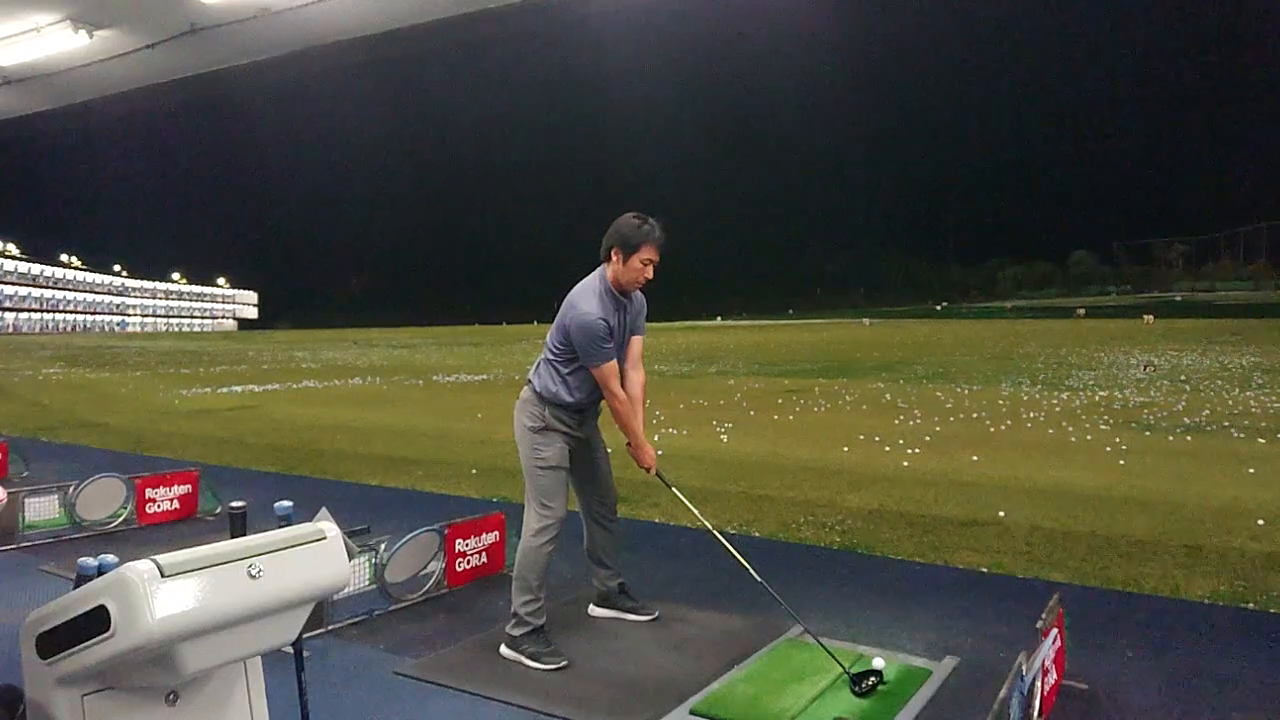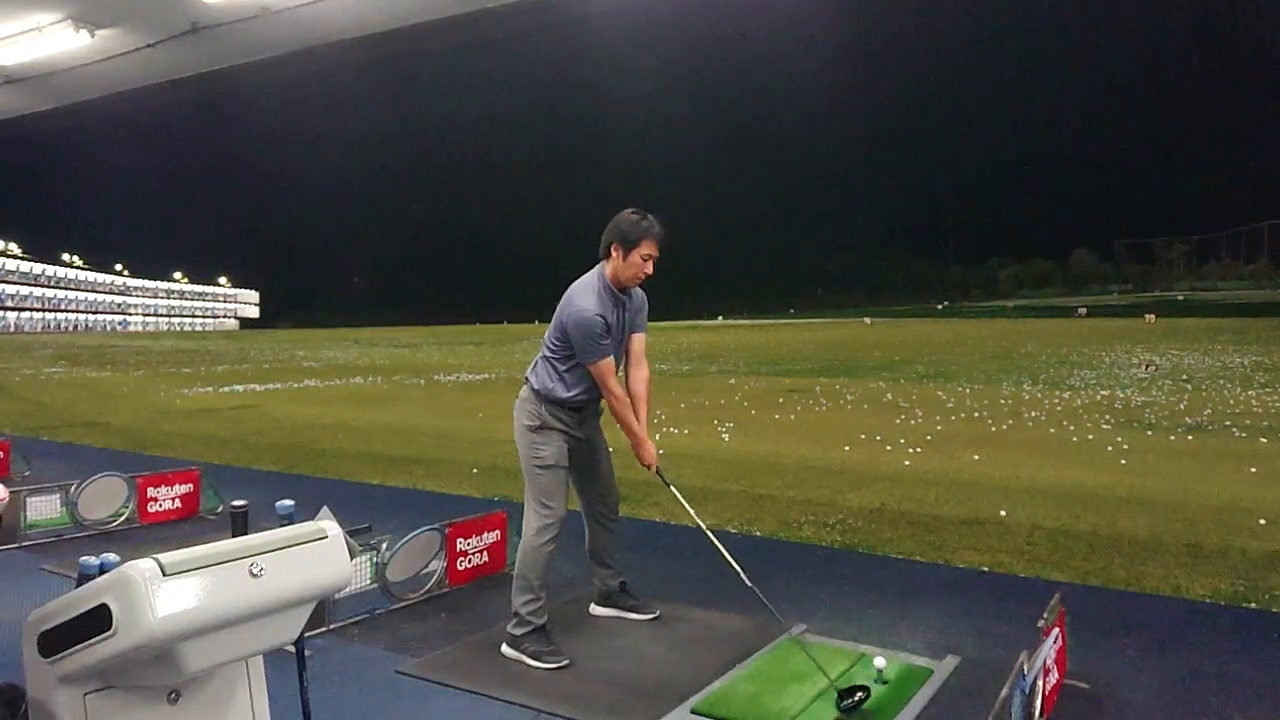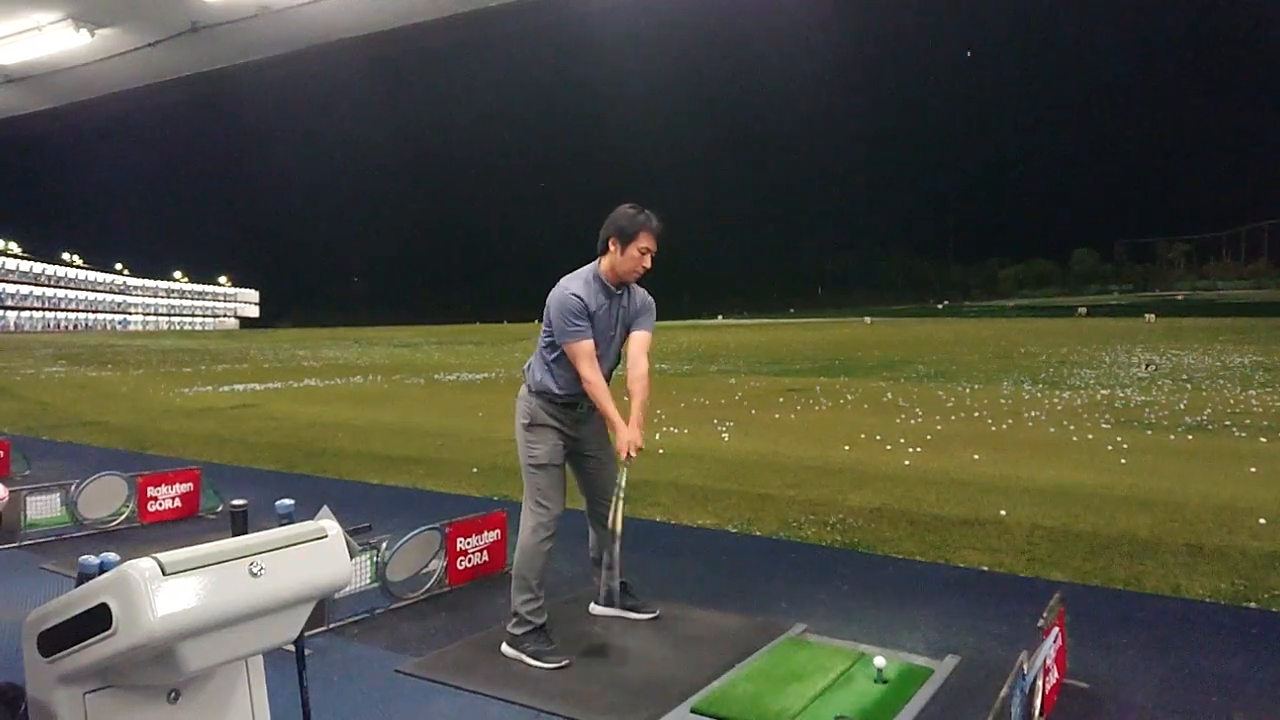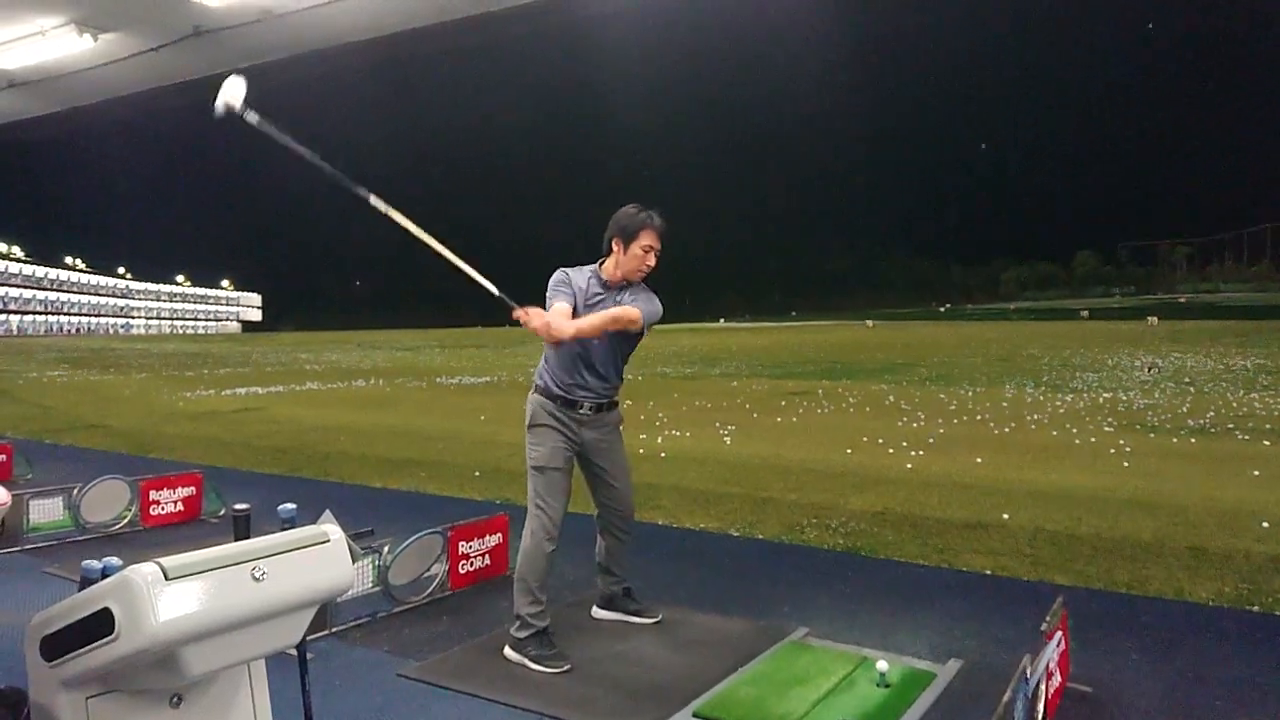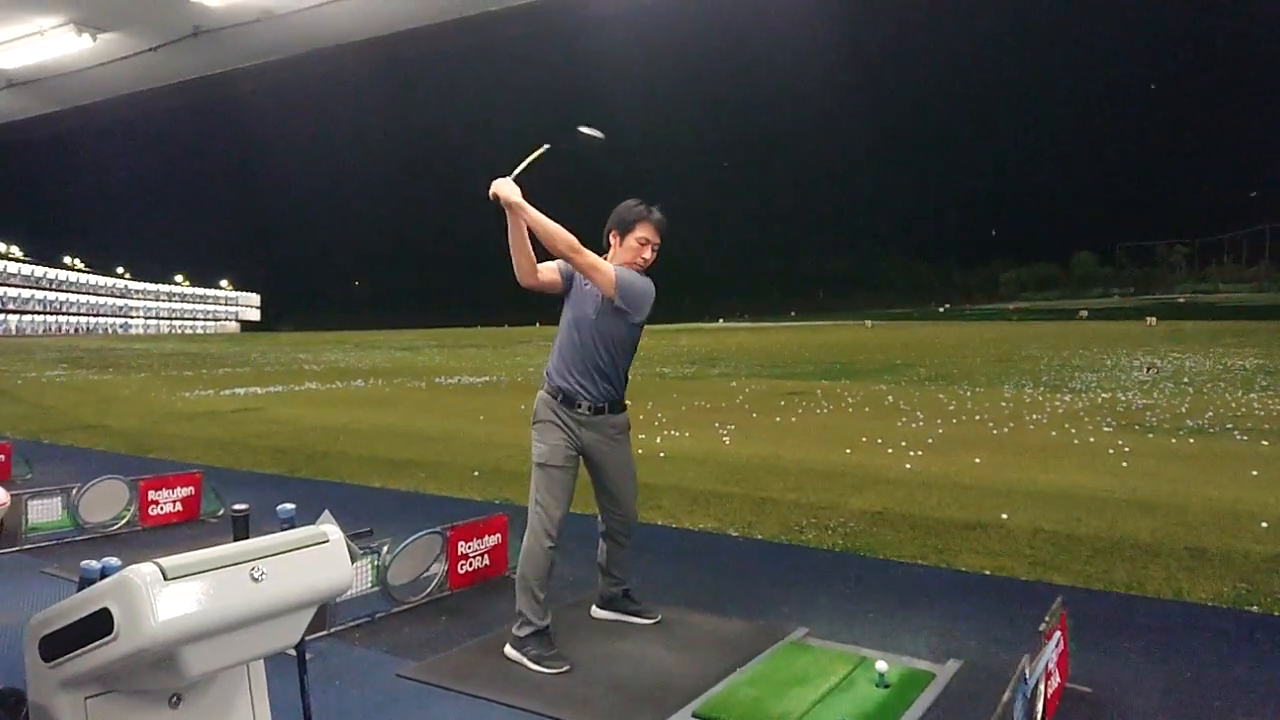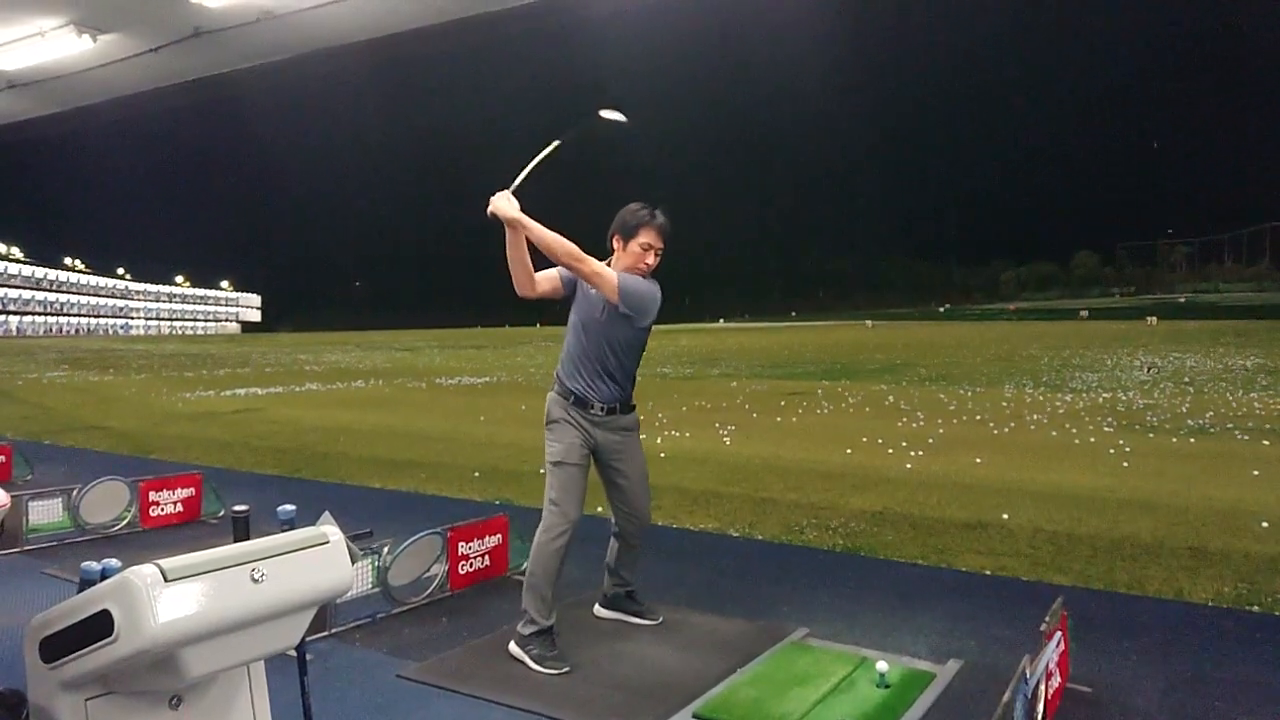
dt=0.7s
person 1, frame 1
left shoulder: (635, 301)
right shoulder: (587, 312)
left elbow: (633, 372)
right elbow: (613, 390)
left wrist: (640, 435)
right wrist: (639, 446)
left hip: (582, 415)
right hip: (546, 416)
left knee: (602, 505)
right knee: (546, 517)
left ankle: (608, 593)
right ankle: (522, 631)
person 1, frame 2
left shoulder: (636, 299)
right shoulder: (585, 309)
left elbow: (637, 367)
right elbow: (610, 386)
left wrist: (644, 431)
right wrist: (639, 441)
left hip: (584, 414)
right hip: (545, 414)
left knee: (604, 504)
right knee: (547, 518)
left ankle: (610, 593)
right ankle: (523, 631)
person 1, frame 3
left shoulder: (641, 303)
right shoulder: (570, 294)
left elbow: (637, 363)
right elbow: (587, 370)
left wrist: (636, 425)
right wrist: (618, 427)
left hip: (587, 412)
right hip: (544, 410)
left knee: (608, 504)
right knee: (543, 516)
left ankle: (610, 594)
right ankle: (523, 630)
person 1, frame 4
left shoulder: (647, 304)
right shoulder: (567, 279)
left elbow: (612, 319)
right elbow: (559, 330)
left wrist: (562, 326)
right wrist: (551, 327)
left hip: (602, 417)
right hip: (553, 411)
left knee: (618, 511)
right knee: (545, 521)
left ankle: (612, 596)
right ankle: (526, 633)
person 1, frame 5
left shoulder: (641, 290)
right shoulder: (577, 273)
left elbow: (574, 251)
right elbow: (530, 276)
left wrist: (520, 203)
right wrist: (512, 214)
left hip: (609, 419)
right hip: (558, 411)
left knee: (622, 515)
right knee: (546, 522)
left ankle: (611, 596)
right ankle: (526, 633)
person 1, frame 6
left shoulder: (647, 294)
right shoulder: (582, 277)
left elbow: (577, 260)
right elbow: (529, 287)
left wrist: (519, 217)
right wrist: (511, 228)
left hip: (619, 420)
right hip: (570, 413)
left knee: (635, 515)
right knee: (561, 516)
left ankle: (616, 596)
right ankle: (531, 632)
